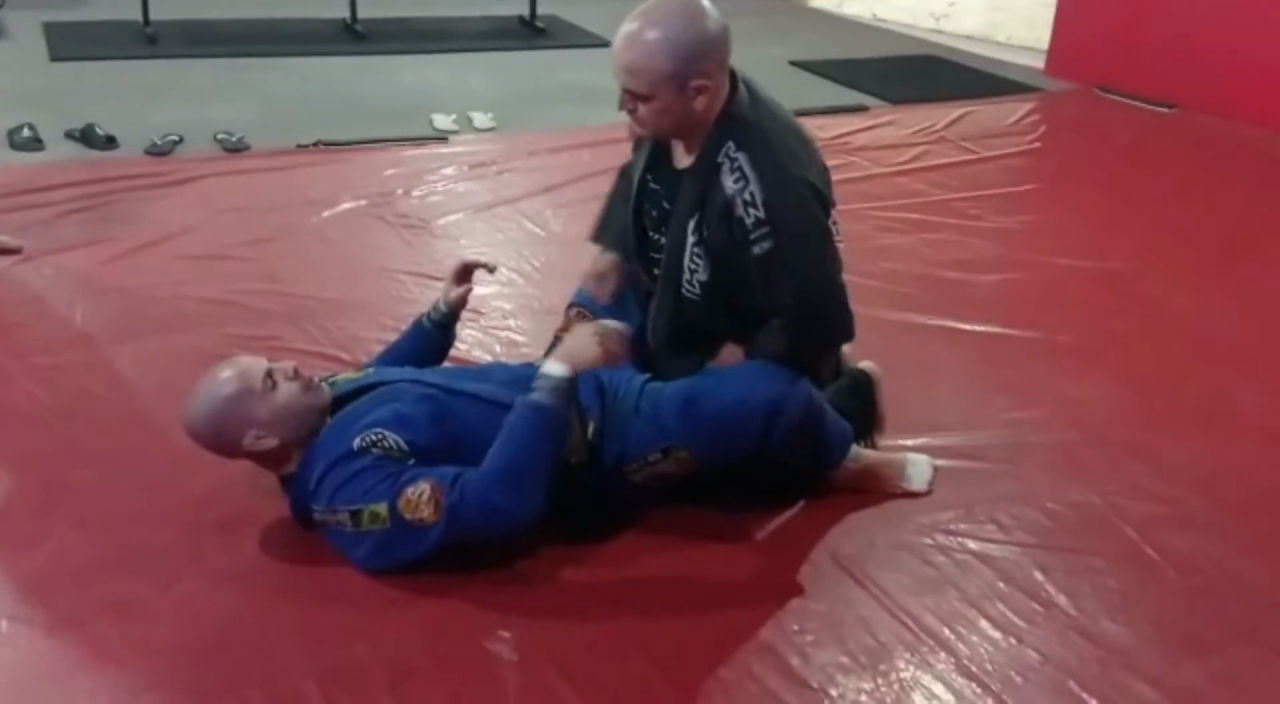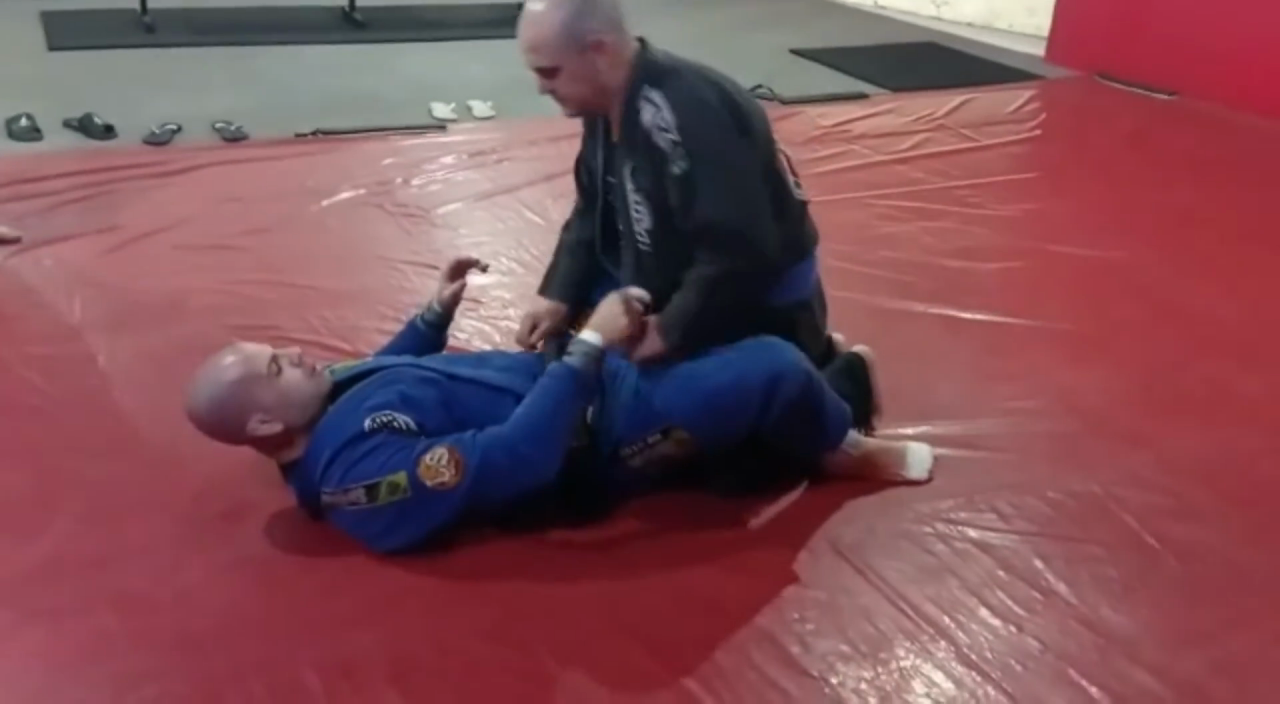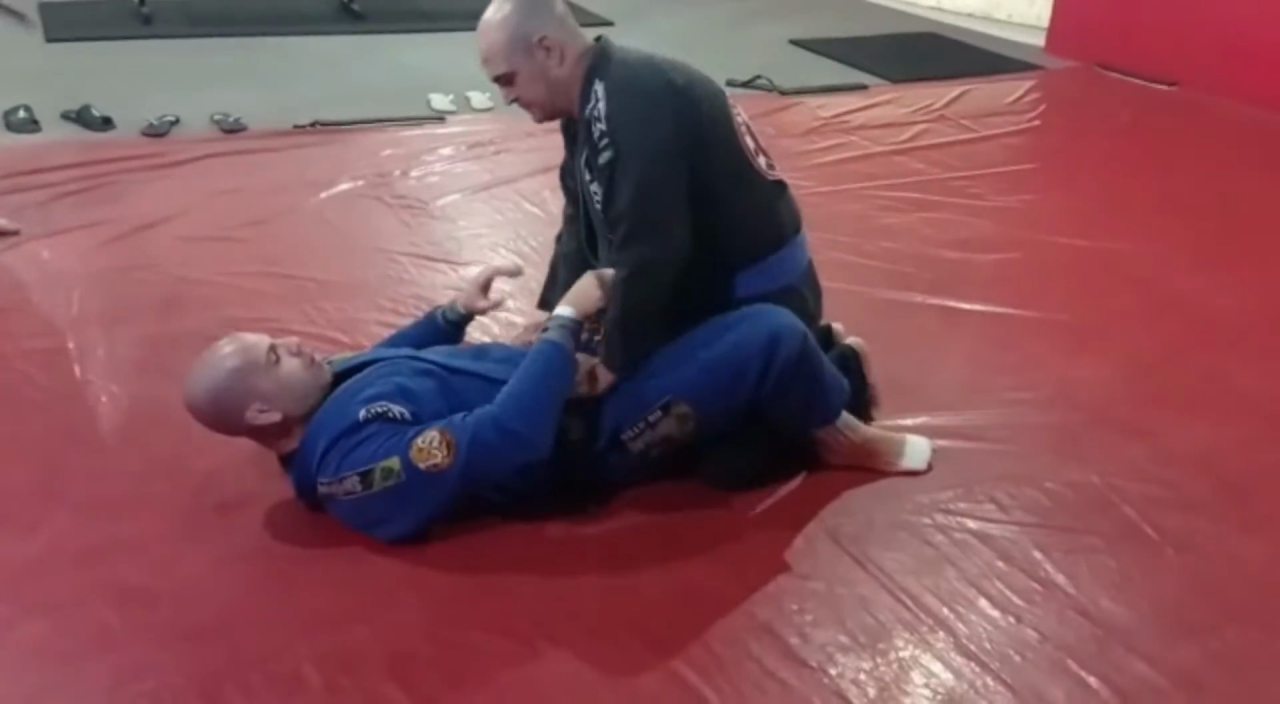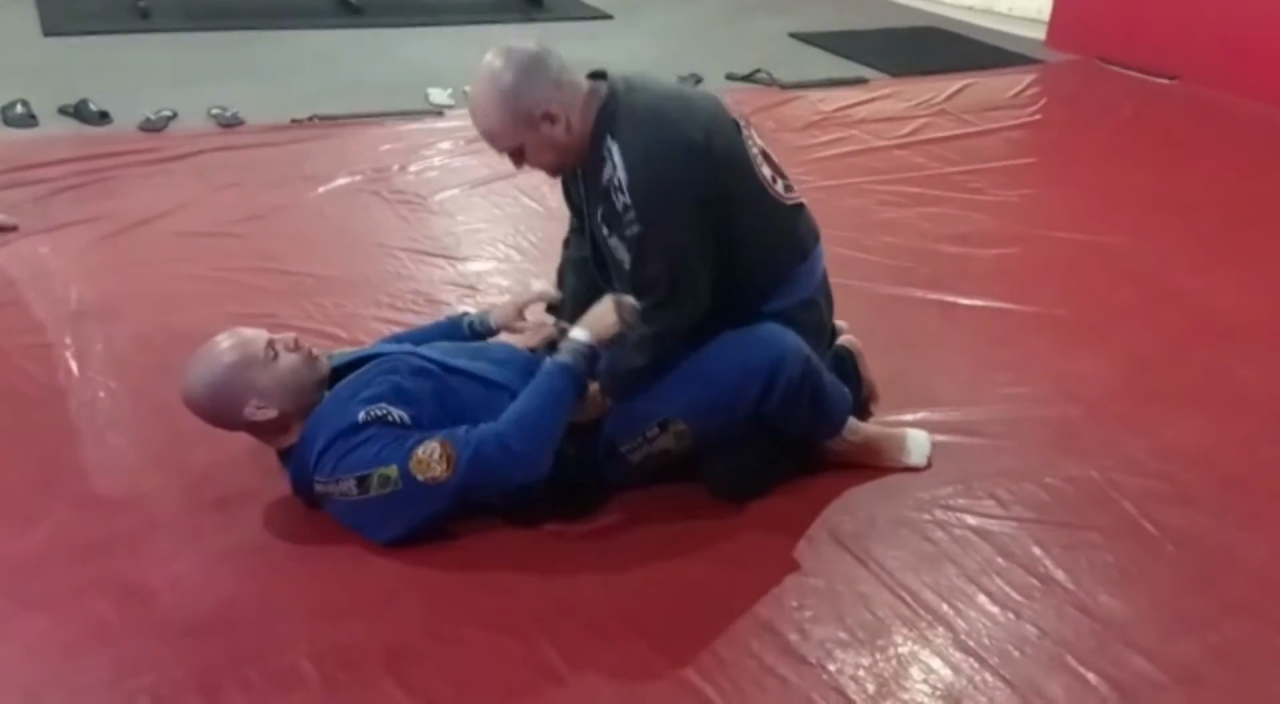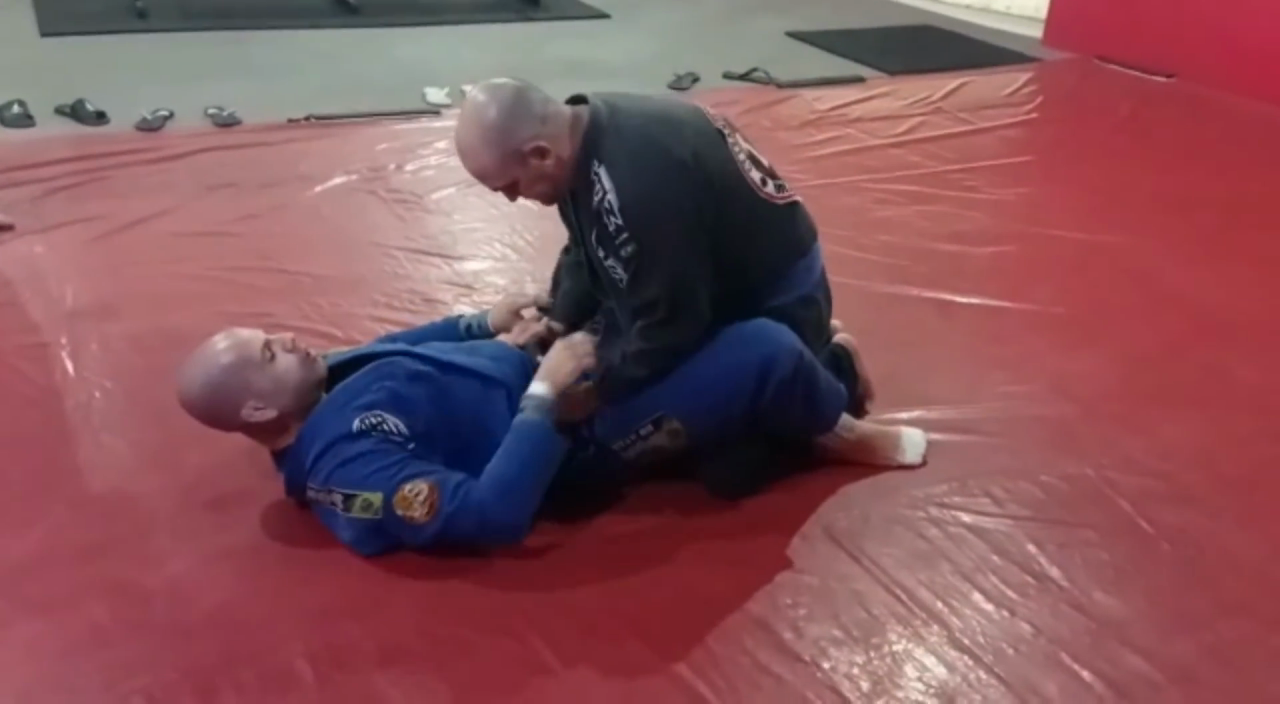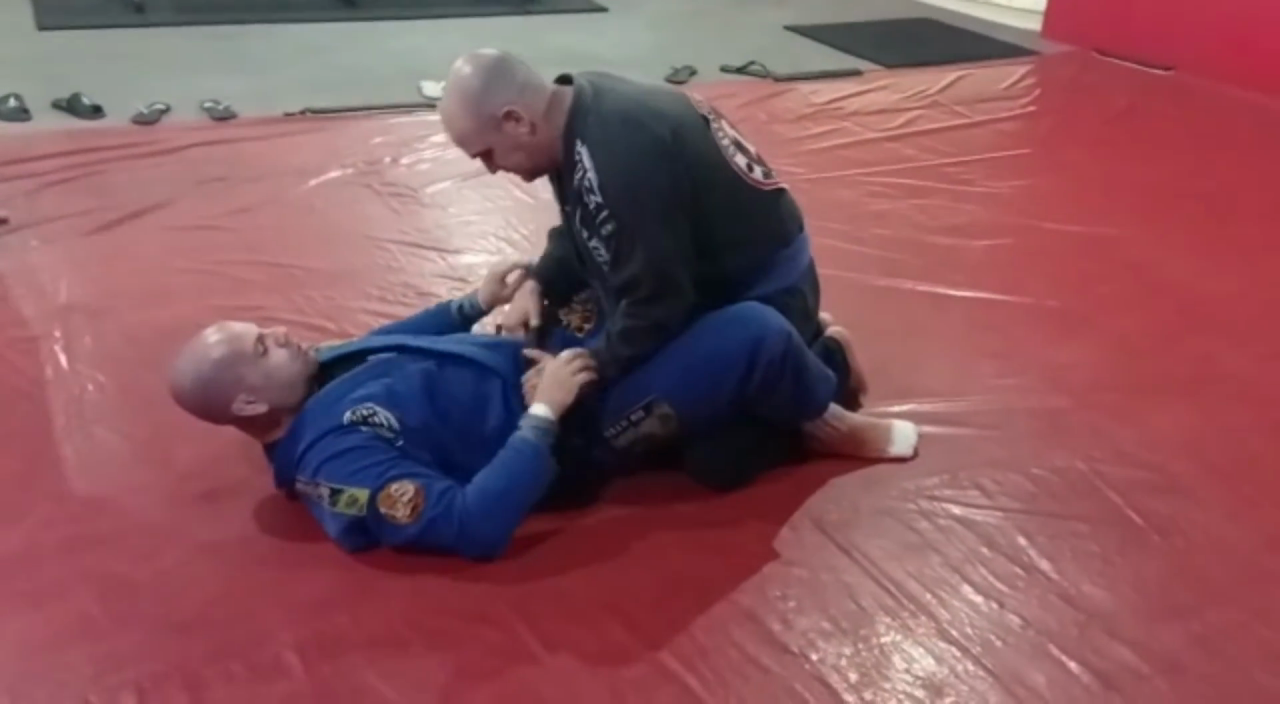
dt=0.4s
person 1, frame 1
left shoulder: (326, 410)
right shoulder: (352, 490)
right elbow: (500, 505)
left wrist: (443, 312)
right wrist: (560, 373)
left hip: (568, 389)
right hip: (595, 445)
right knee: (776, 391)
right ankle: (846, 466)
person 1, frame 2
left shoulder: (327, 404)
right shoulder: (360, 470)
right elbow: (520, 459)
left wrist: (437, 309)
right wrist: (594, 341)
left hip: (560, 374)
right hip: (597, 437)
right knee: (774, 367)
right ankle: (845, 453)
person 1, frame 3
left shoulder: (324, 400)
right shoulder: (358, 459)
left elbow: (388, 356)
right elbow: (511, 437)
left wrist: (454, 310)
right wrist: (567, 317)
left hip: (576, 378)
right hip: (593, 433)
right knee: (769, 332)
left ankle: (809, 364)
right ankle: (842, 438)
person 1, frame 4
left shoulder: (326, 387)
right shoulder: (354, 459)
left elbow: (401, 348)
right elbow: (512, 454)
left wrist: (487, 321)
right wrist: (582, 342)
left hip: (542, 372)
right hip: (588, 437)
right knee: (771, 354)
left ankle: (807, 348)
right ankle: (847, 437)
person 1, frame 5
left shoulder: (321, 385)
right shoulder: (346, 464)
left elbow: (399, 347)
right elbow: (495, 512)
left wrist: (484, 323)
right wrist: (547, 389)
left hip: (550, 372)
right hip: (581, 433)
right knee: (765, 350)
left ankle: (805, 354)
right ankle: (842, 435)
person 1, frame 6
left shoulder: (316, 380)
right shoulder: (338, 461)
left elbow: (391, 342)
right elbow: (475, 526)
left wrist: (473, 305)
right wrist: (543, 415)
left hip: (543, 359)
right hip: (574, 428)
right knee: (753, 334)
left ankle: (794, 358)
right ankle: (832, 428)
person 2, frame 1
left shoulder: (772, 180)
right shoulder: (665, 117)
left elbow: (818, 319)
left wrist: (748, 359)
right wrist: (611, 244)
left hip: (741, 359)
person 2, frame 2
left shoulder: (689, 115)
right shoulder: (616, 107)
left elbow: (741, 249)
right elbow: (593, 211)
left wrist: (671, 330)
right wrist: (558, 296)
left hip: (762, 310)
person 2, frame 3
left shoulder: (631, 106)
right shoulder: (597, 99)
left elbow: (648, 250)
right elbow: (583, 220)
left wrist: (613, 360)
right wrist: (554, 314)
left hip: (758, 287)
right hip: (706, 277)
left knee: (731, 459)
right ankle: (814, 349)
person 2, frame 4
left shoulder: (649, 161)
right shoulder: (602, 112)
left elbow: (671, 305)
right elbow: (588, 238)
left wrist: (608, 388)
right wrist: (563, 325)
left hip: (772, 300)
right hip: (718, 282)
left knee: (734, 470)
left ankle: (838, 378)
right ankle: (817, 362)
person 2, frame 5
left shoulder: (638, 182)
right shoulder: (590, 129)
left elbow: (670, 321)
right elbow: (587, 246)
left wrist: (596, 390)
right wrist: (560, 322)
left hip: (774, 294)
right hip: (715, 282)
left knee: (729, 466)
left ankle: (833, 375)
person 2, frame 6
left shoulder: (620, 157)
right shoulder: (586, 106)
left elbow: (655, 302)
right elbow: (582, 228)
right wrist: (540, 286)
left hip: (762, 283)
right hip: (705, 268)
left knee: (717, 459)
left ankle: (825, 368)
right ankle: (798, 343)
